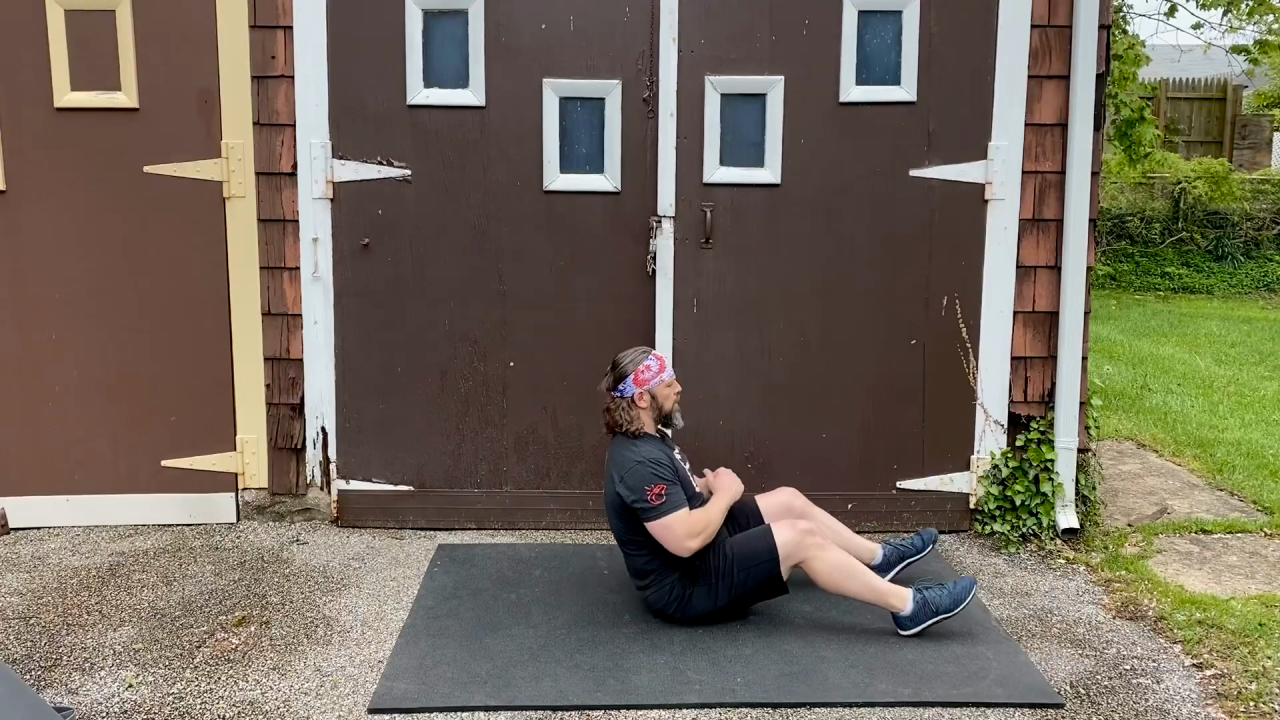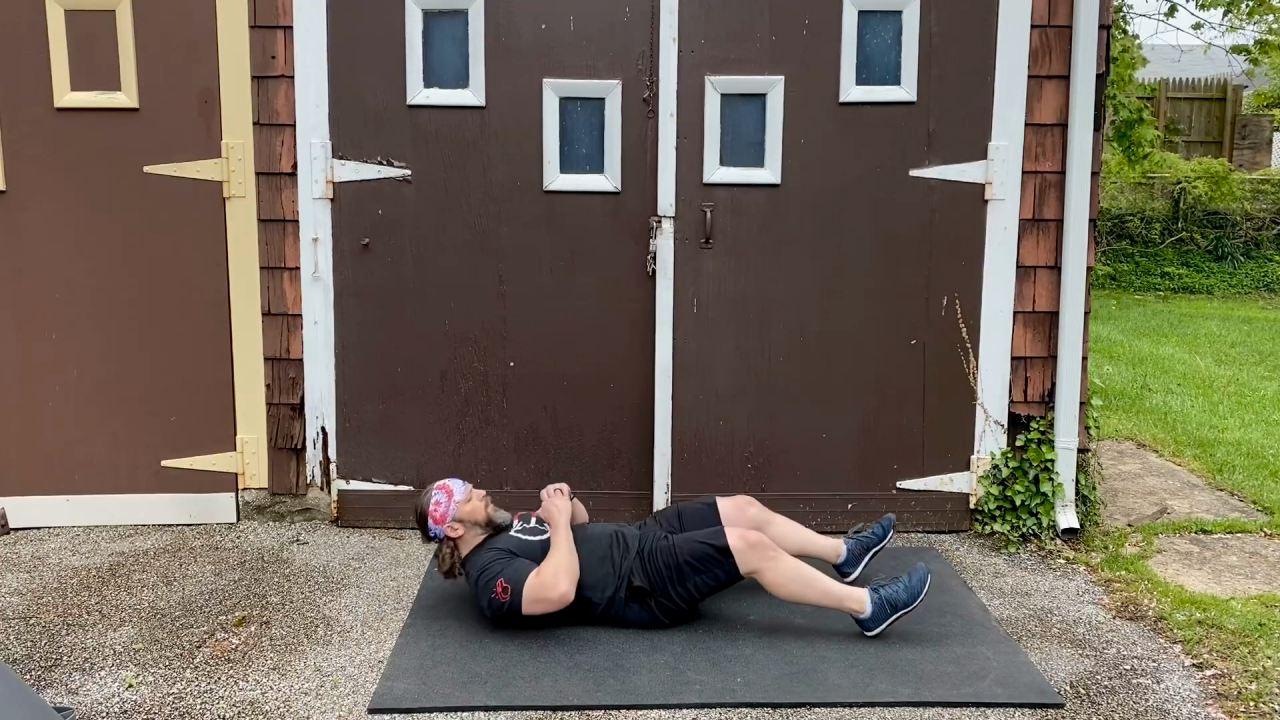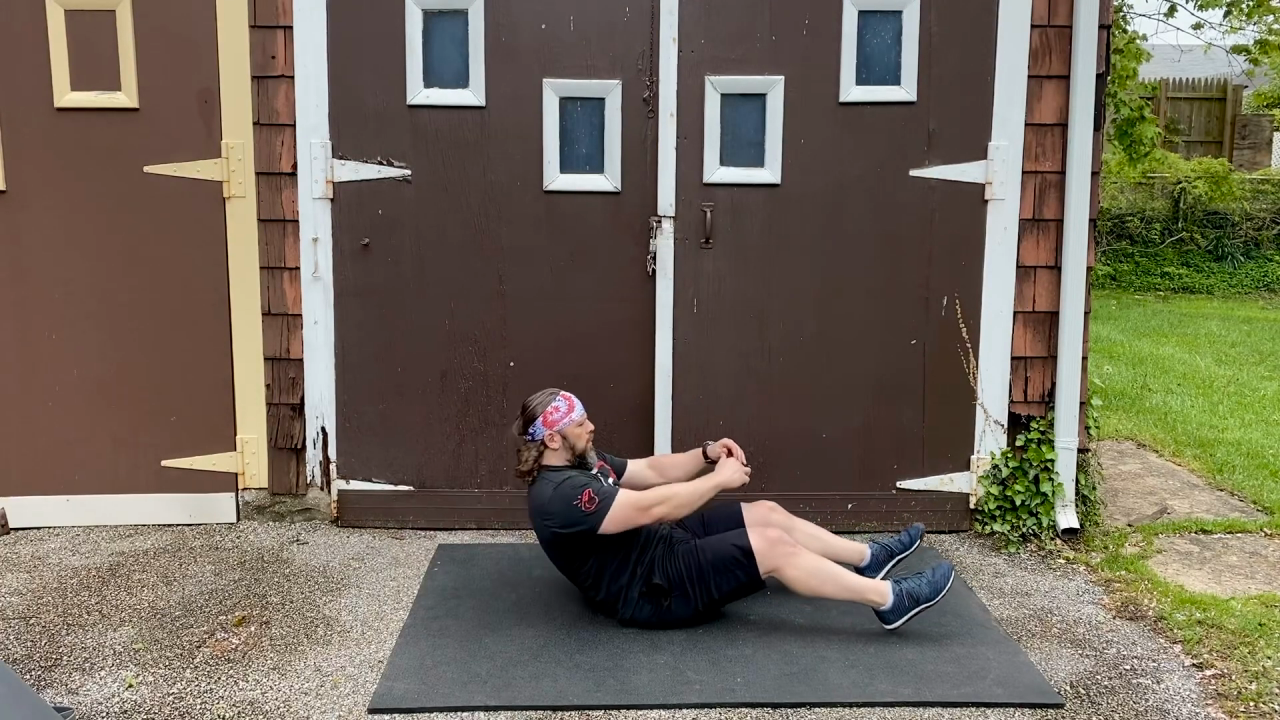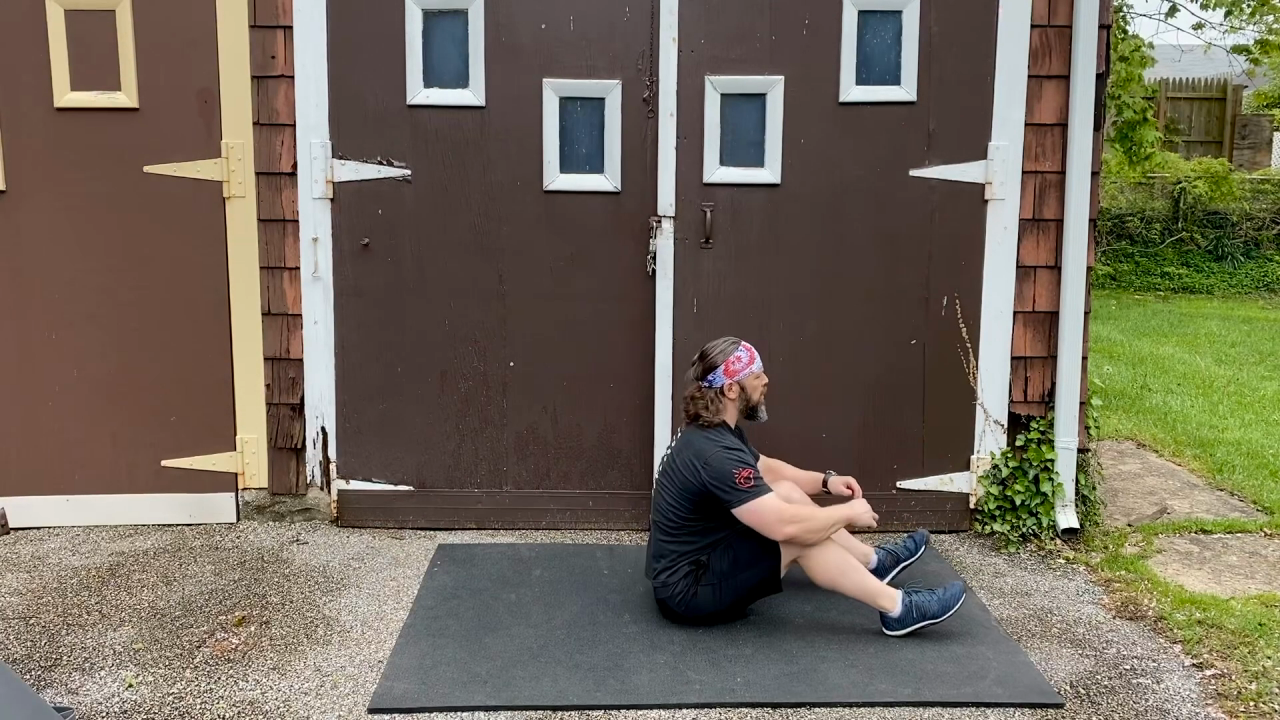
dt=1s
person 1, frame 1
left shoulder: (646, 438)
right shoulder: (640, 464)
right elbow: (687, 541)
left wrist: (709, 486)
right wrist: (725, 494)
left hip: (699, 557)
right hip: (683, 588)
left knee: (789, 500)
right knee: (802, 536)
left ankle: (880, 557)
right ankle: (907, 607)
person 1, frame 2
left shoulder: (504, 528)
right shoulder: (489, 571)
right elbow: (560, 591)
left wrist: (565, 503)
right wrist: (560, 522)
left hip: (640, 540)
right hip: (641, 584)
left knee: (746, 507)
right knee: (752, 545)
left ankle: (844, 553)
right ankle: (868, 606)
person 1, frame 3
left shoulder: (580, 463)
right shoulder: (558, 495)
left elbow: (652, 471)
right elbow: (652, 508)
left wrist: (706, 454)
right wrist: (718, 479)
left hip: (660, 547)
right hip: (649, 591)
left knee: (766, 512)
right knee: (771, 544)
left ankle: (870, 559)
right ankle: (888, 600)
person 1, frame 4
left shoulder: (711, 429)
right shoulder: (715, 453)
left elbow: (765, 470)
right elbow: (784, 528)
left wrist: (828, 482)
right wrist: (849, 513)
left hip: (699, 558)
right hip: (689, 588)
left knee: (788, 492)
right knee: (802, 532)
left ankle: (874, 562)
right ankle: (898, 608)
